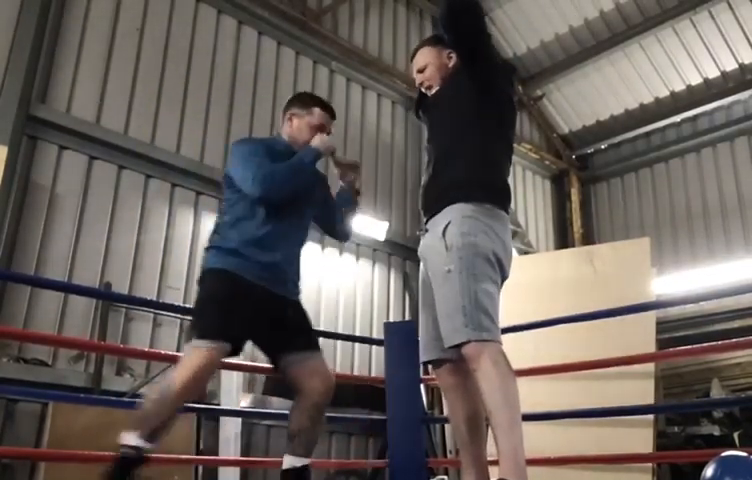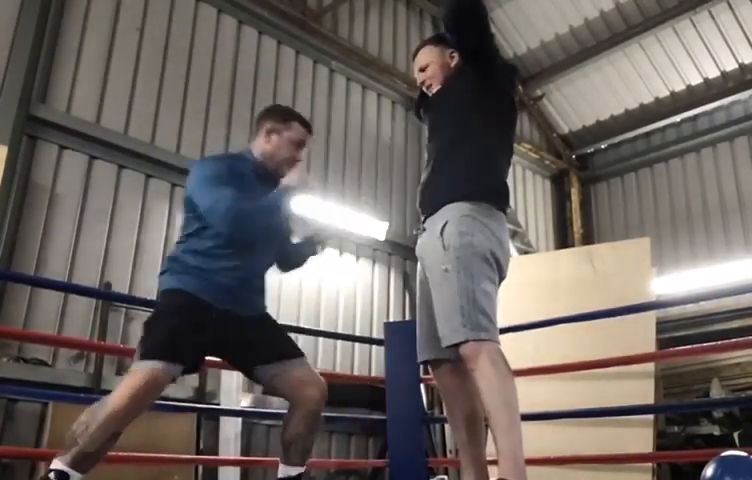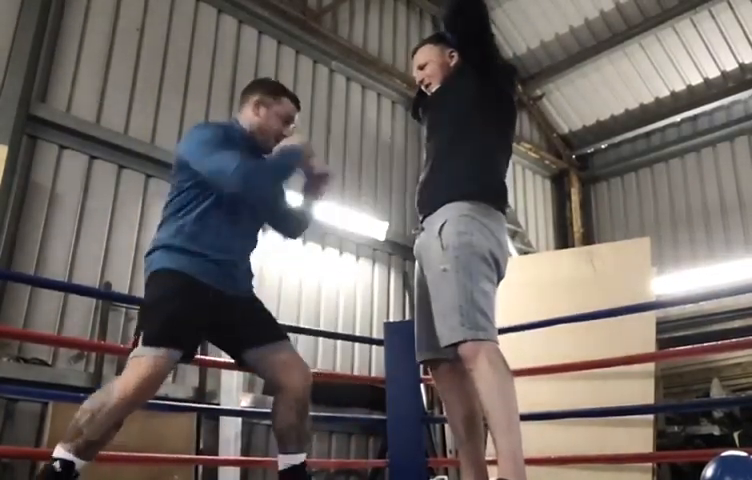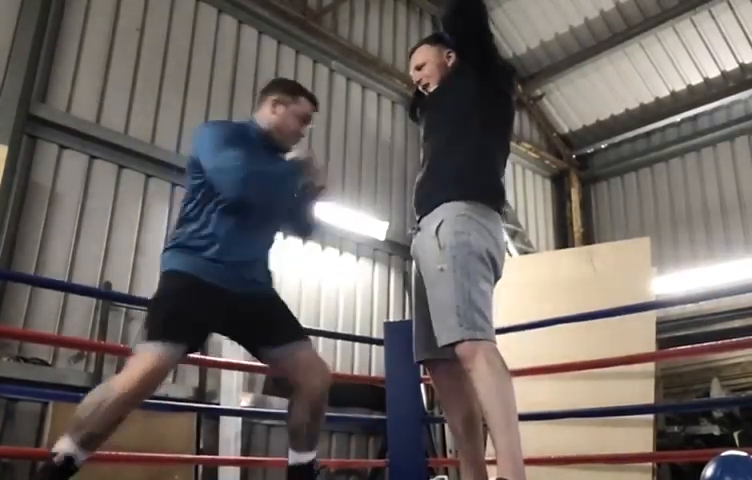
dt=0.2s
person 1, frame 1
left shoulder: (482, 78)
right shoulder: (445, 104)
right elbow: (422, 105)
left hip: (467, 221)
right hip: (441, 231)
left knee: (477, 344)
right knee: (448, 361)
person 1, frame 2
left shoulder: (484, 79)
right shoulder: (446, 106)
right elbow: (422, 106)
left hip: (465, 220)
right hip: (439, 230)
left knee: (475, 344)
right knee: (446, 361)
person 1, frame 3
left shoulder: (484, 79)
right shoulder: (444, 104)
right elbow: (419, 108)
left hip: (464, 219)
right hip: (437, 228)
left knee: (473, 343)
right knee: (444, 361)
person 1, frame 4
left shoulder: (481, 78)
right shoulder: (440, 105)
left hip: (459, 219)
right hip: (433, 227)
left knee: (471, 343)
right knee: (442, 360)
person 2, frame 1
left shoulder: (313, 180)
right shoulder: (248, 149)
left elbow: (339, 230)
right elbow: (266, 186)
left wrist: (349, 191)
right wrist: (311, 154)
left hip: (280, 291)
right hip: (233, 274)
left knee: (319, 384)
right knee: (201, 363)
person 2, frame 2
left shoulder: (273, 194)
right shoulder: (215, 170)
left elbow: (283, 259)
right elbow: (231, 222)
left wrist: (309, 247)
right wrist: (284, 192)
left hip: (246, 309)
right hip: (191, 295)
left knee: (311, 390)
right knee: (140, 387)
person 2, frame 3
left shoulder: (259, 169)
right shoulder: (205, 137)
left elbow: (289, 226)
right elbow: (240, 179)
left wrist: (312, 197)
right wrist: (292, 156)
left hip: (232, 288)
right hip: (179, 275)
left knee: (295, 377)
right knee: (145, 376)
person 2, frame 4
left shoulder: (277, 165)
right shoulder: (218, 134)
left elbow: (303, 227)
right elbow: (240, 185)
left wrist: (308, 188)
right wrist: (300, 179)
left hip: (250, 287)
right hip: (195, 274)
left knee: (315, 377)
right knee: (147, 372)
